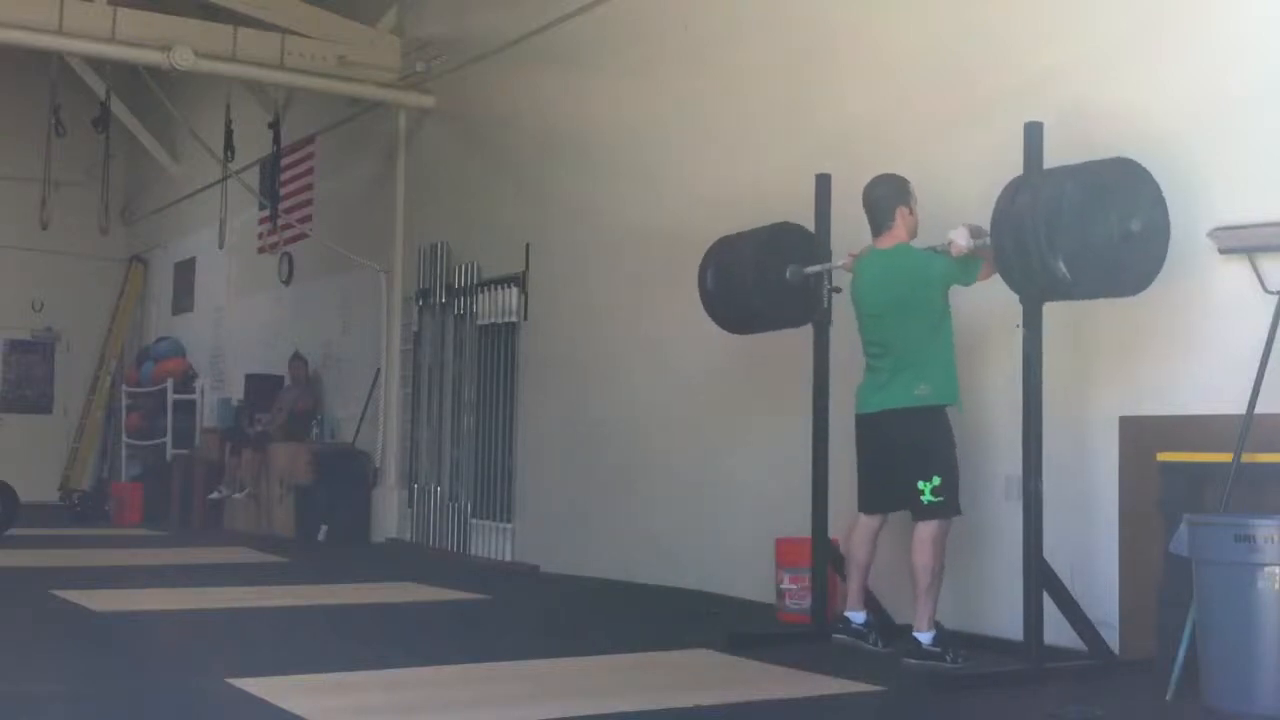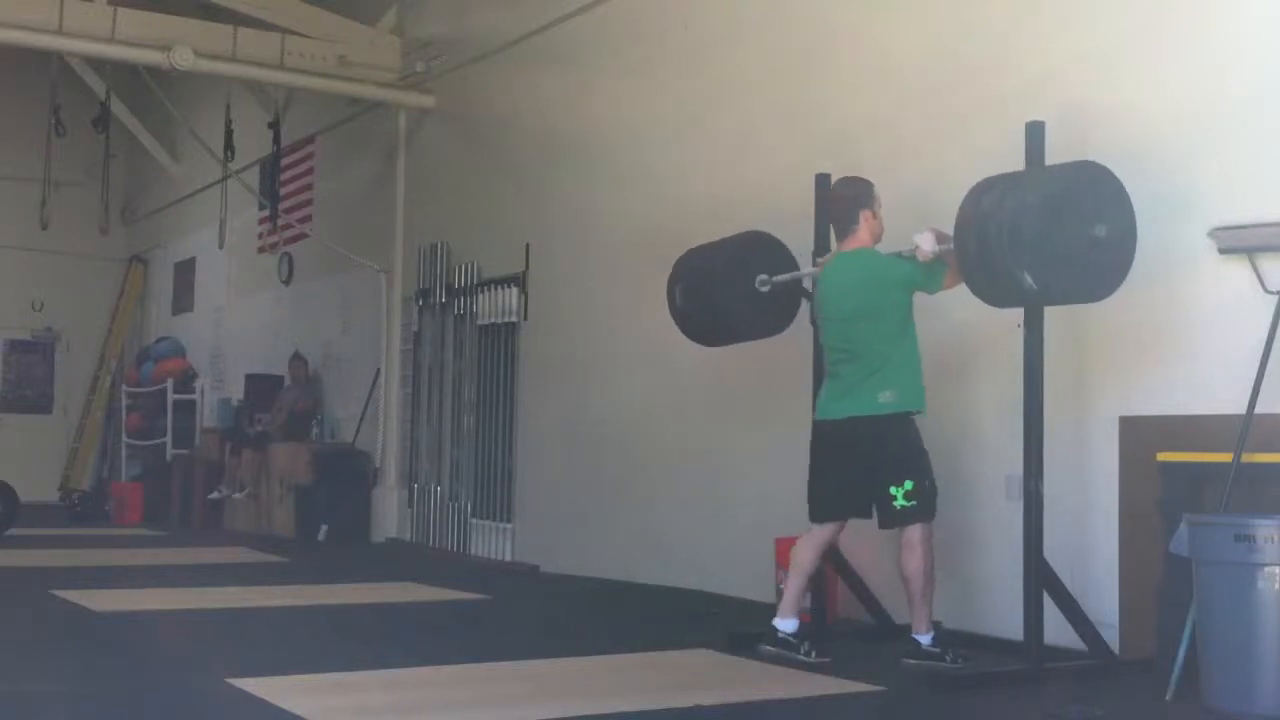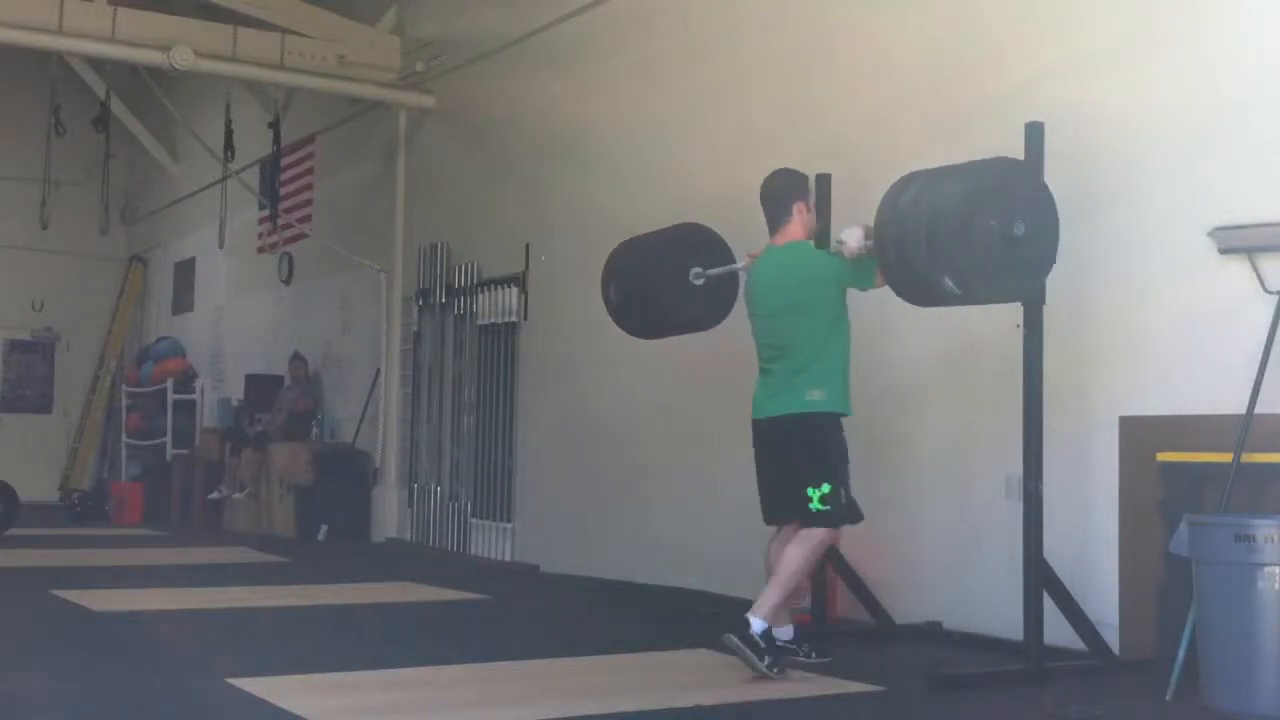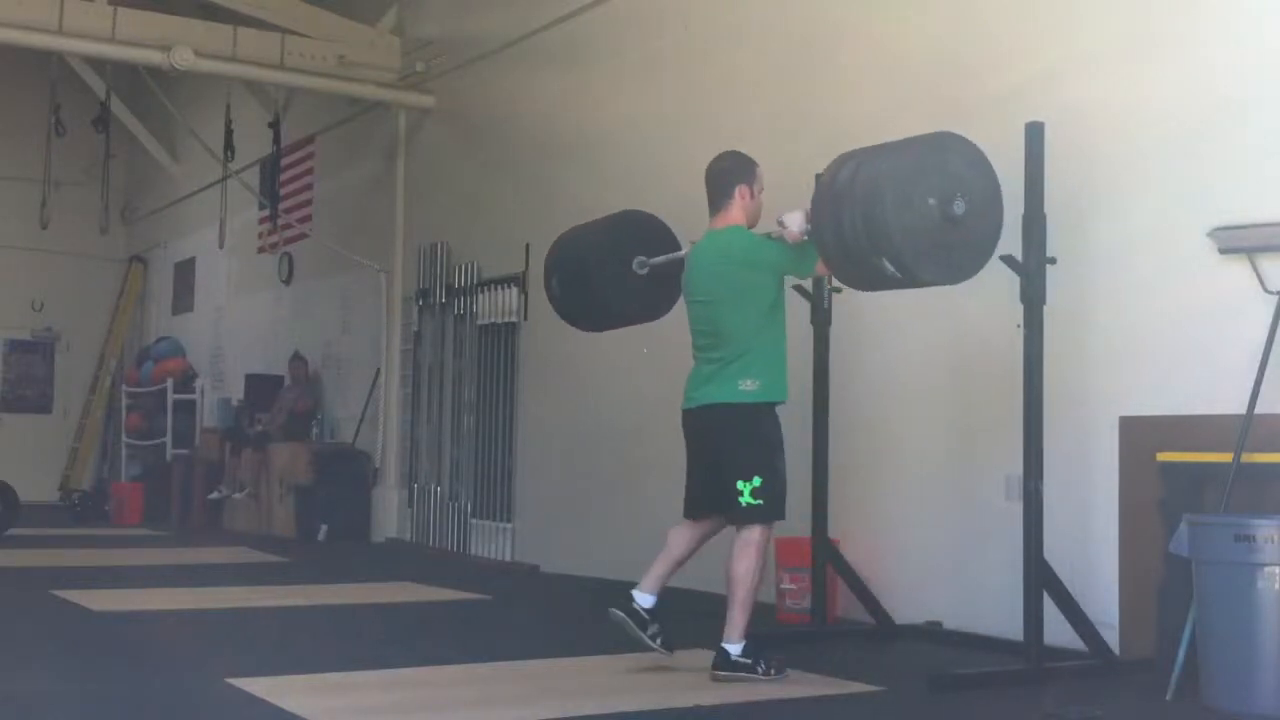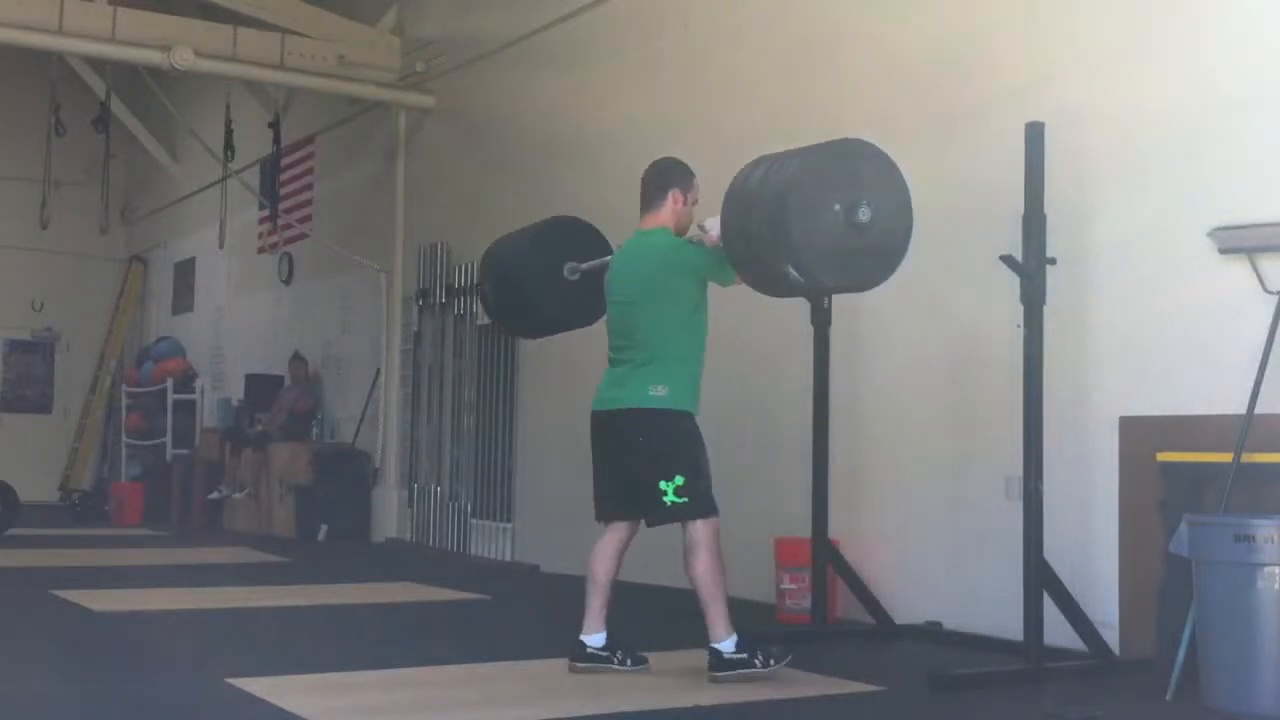
dt=0.5s
person 1, frame 1
left shoulder: (862, 271)
right shoulder: (926, 264)
right elbow: (989, 265)
right wrist: (973, 242)
left hip: (872, 410)
right hip: (918, 410)
left knee: (870, 514)
right knee: (931, 520)
left ankle: (853, 617)
right ankle: (923, 637)
person 1, frame 2
left shoulder: (825, 278)
right shoulder: (890, 269)
right elbow: (952, 275)
right wrist: (936, 250)
left hip: (832, 419)
right hip: (883, 417)
left knee: (826, 523)
right knee: (915, 524)
left ankle: (783, 627)
right ankle: (922, 640)
person 1, frame 3
left shoulder: (757, 271)
right shoulder: (821, 264)
right elbow: (881, 274)
right wrist: (862, 249)
left hip: (770, 414)
right hip: (811, 413)
left knee: (790, 526)
right knee: (819, 528)
left ankle: (779, 634)
right ankle: (753, 628)
person 1, frame 4
left shoulder: (697, 256)
right shoulder: (756, 248)
right elbow: (825, 263)
right wrist: (800, 234)
left hip: (702, 403)
right hip: (742, 404)
left knee: (706, 516)
right knee: (756, 525)
left ankle: (642, 601)
right ankle: (734, 651)
person 1, frame 5
left shoulder: (622, 256)
right shoulder: (677, 252)
right elbow: (744, 270)
right wrist: (722, 241)
left hip: (613, 408)
right hip: (657, 410)
left knee: (619, 524)
right knee: (701, 524)
left ankle: (593, 642)
right ankle: (726, 648)
